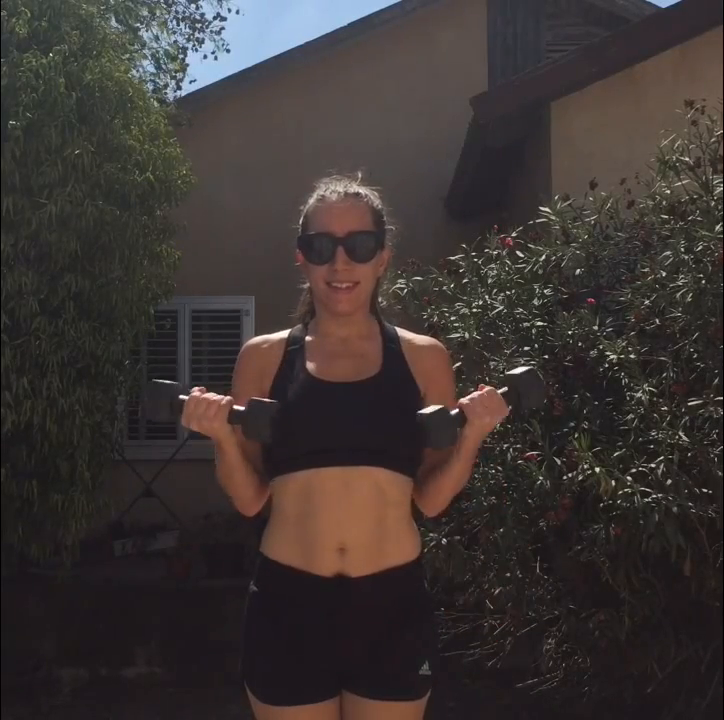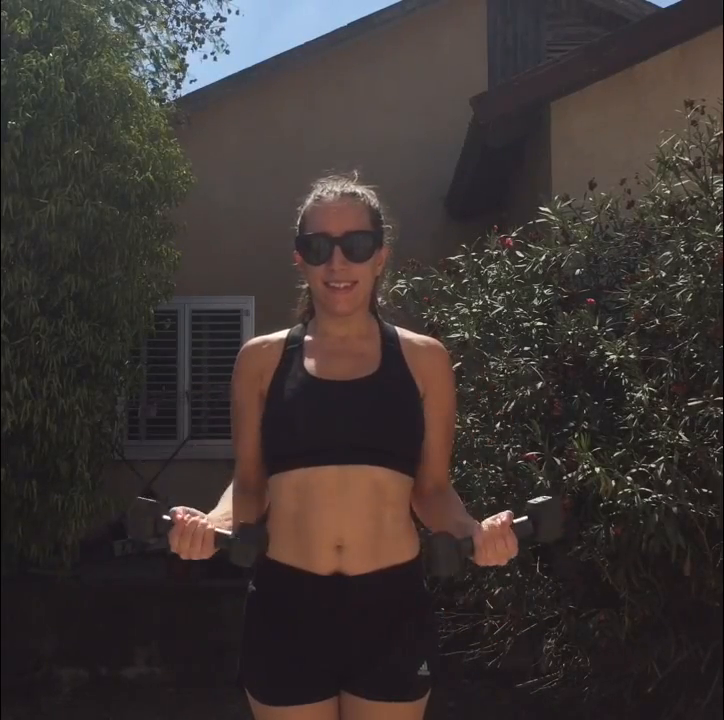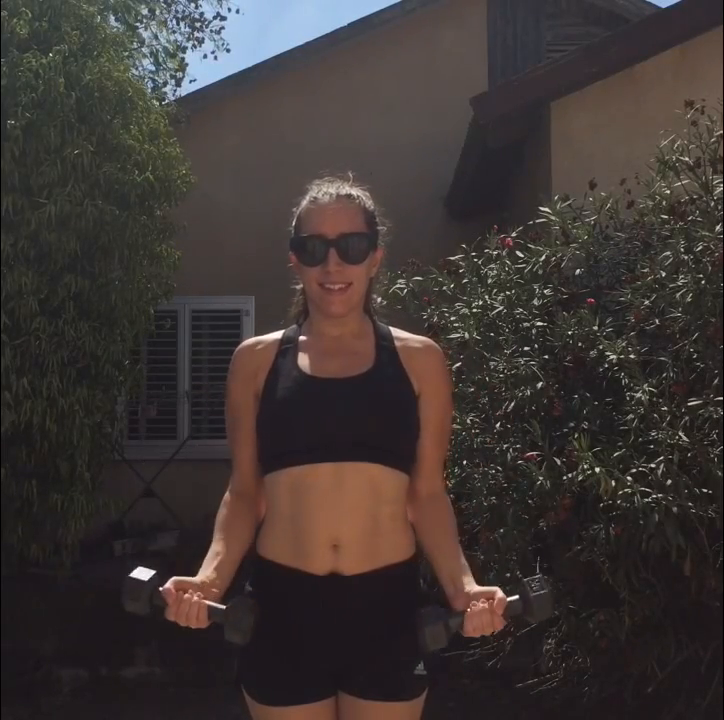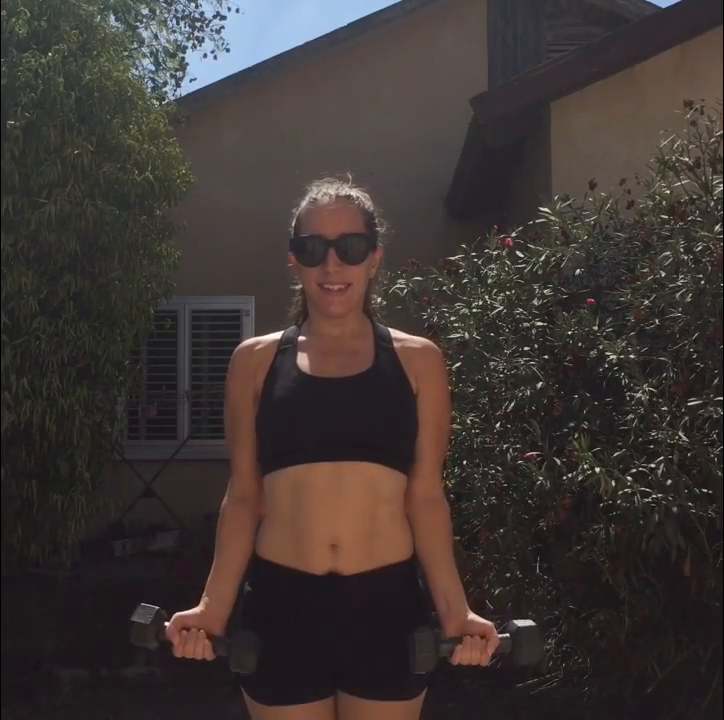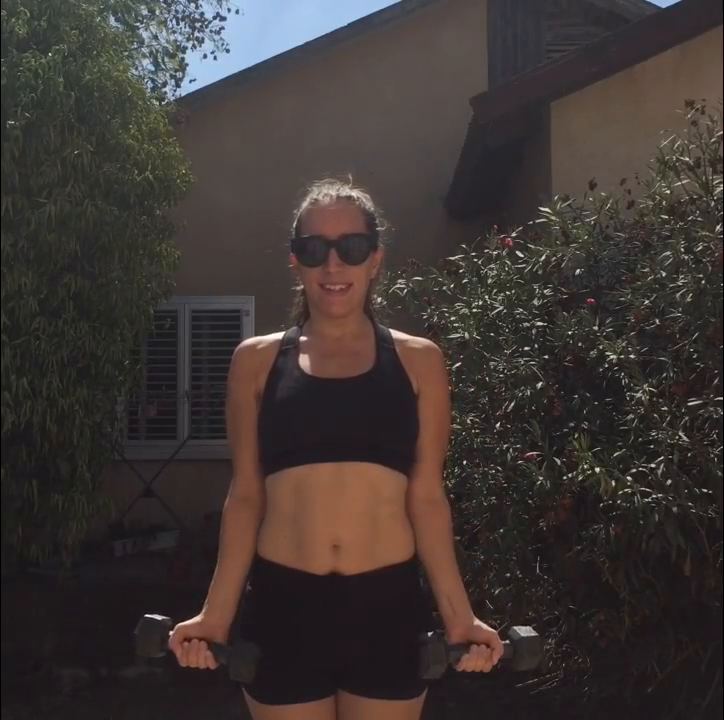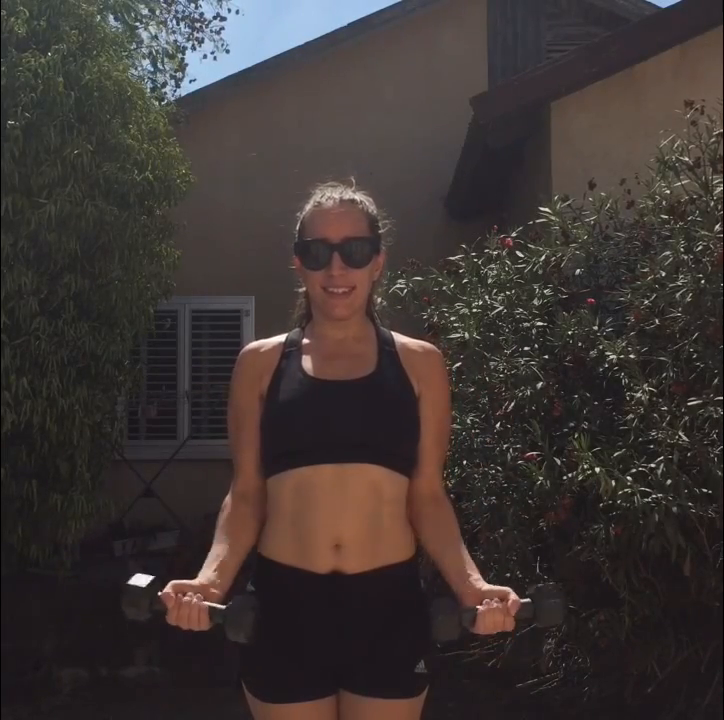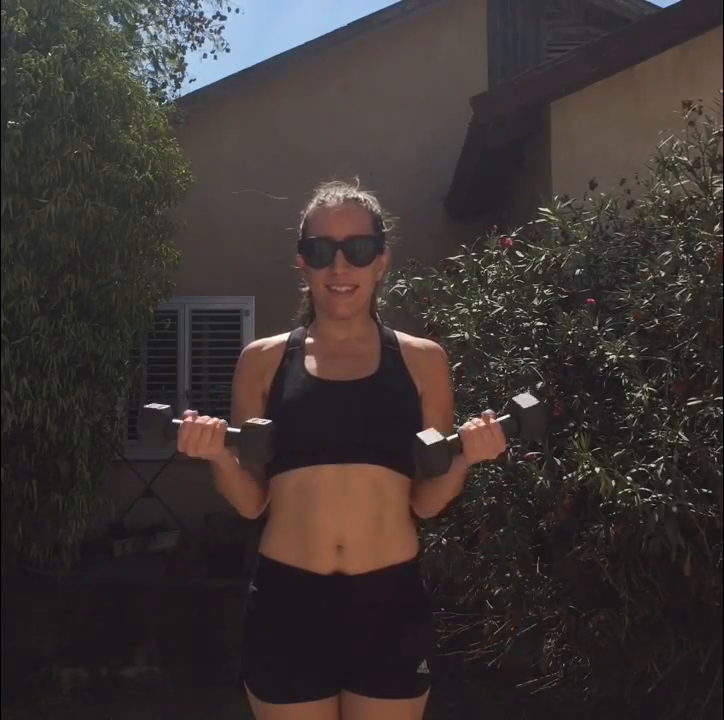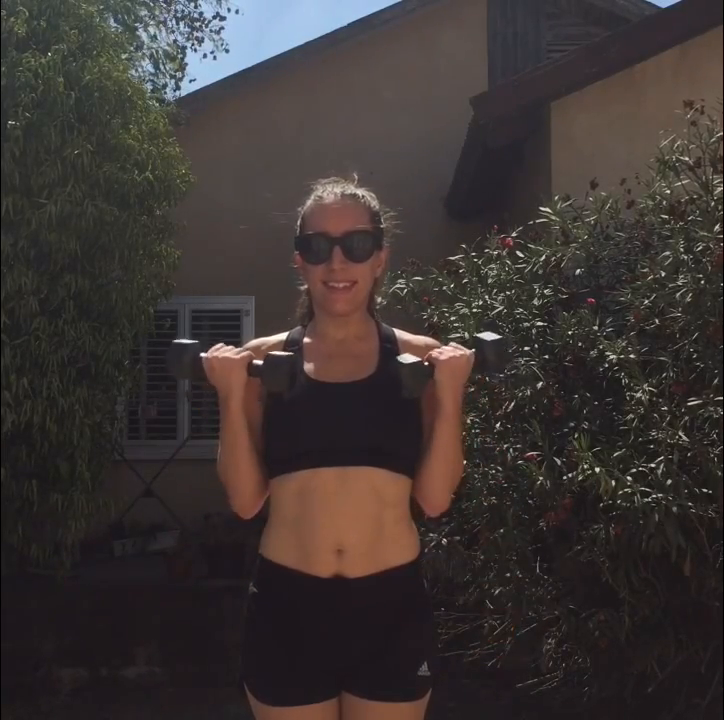
dt=0.3s
person 1, frame 1
left shoulder: (423, 358)
right shoulder: (263, 358)
left elbow: (431, 496)
right elbow: (250, 496)
left wrist: (472, 439)
right wrist: (220, 438)
left hip: (393, 606)
right hip: (289, 606)
person 1, frame 2
left shoulder: (423, 359)
right shoulder: (262, 358)
left elbow: (431, 489)
right elbow: (248, 486)
left wrist: (474, 532)
right wrist: (213, 524)
left hip: (391, 605)
right hip: (287, 605)
person 1, frame 3
left shoulder: (418, 358)
right shoulder: (257, 359)
left elbow: (428, 494)
right elbow: (244, 491)
left wrist: (463, 586)
right wrist: (211, 577)
left hip: (387, 605)
right hip: (284, 605)
person 1, frame 4
left shoulder: (417, 360)
right shoulder: (256, 360)
left elbow: (426, 496)
right elbow: (244, 494)
left wrist: (454, 606)
right wrist: (214, 604)
left hip: (387, 605)
right hip: (283, 605)
person 1, frame 5
left shoulder: (418, 360)
right shoulder: (257, 360)
left elbow: (426, 496)
right elbow: (245, 494)
left wrist: (457, 611)
right wrist: (216, 611)
left hip: (388, 604)
right hip: (283, 605)
person 1, frame 6
left shoulder: (419, 363)
right shoulder: (261, 363)
left elbow: (426, 495)
right elbow: (246, 493)
left wrist: (471, 583)
right wrist: (211, 580)
left hip: (388, 604)
right hip: (285, 604)
person 1, frame 7
left shoulder: (421, 360)
right shoulder: (263, 360)
left elbow: (426, 500)
right elbow: (250, 500)
left wrist: (464, 456)
right wrist: (219, 454)
left hip: (390, 604)
right hip: (287, 603)
person 1, frame 8
left shoulder: (420, 358)
right shoulder: (261, 360)
left elbow: (434, 497)
right elbow: (245, 499)
left wrist: (449, 397)
right wrist: (232, 398)
left hip: (392, 607)
right hip: (288, 606)
